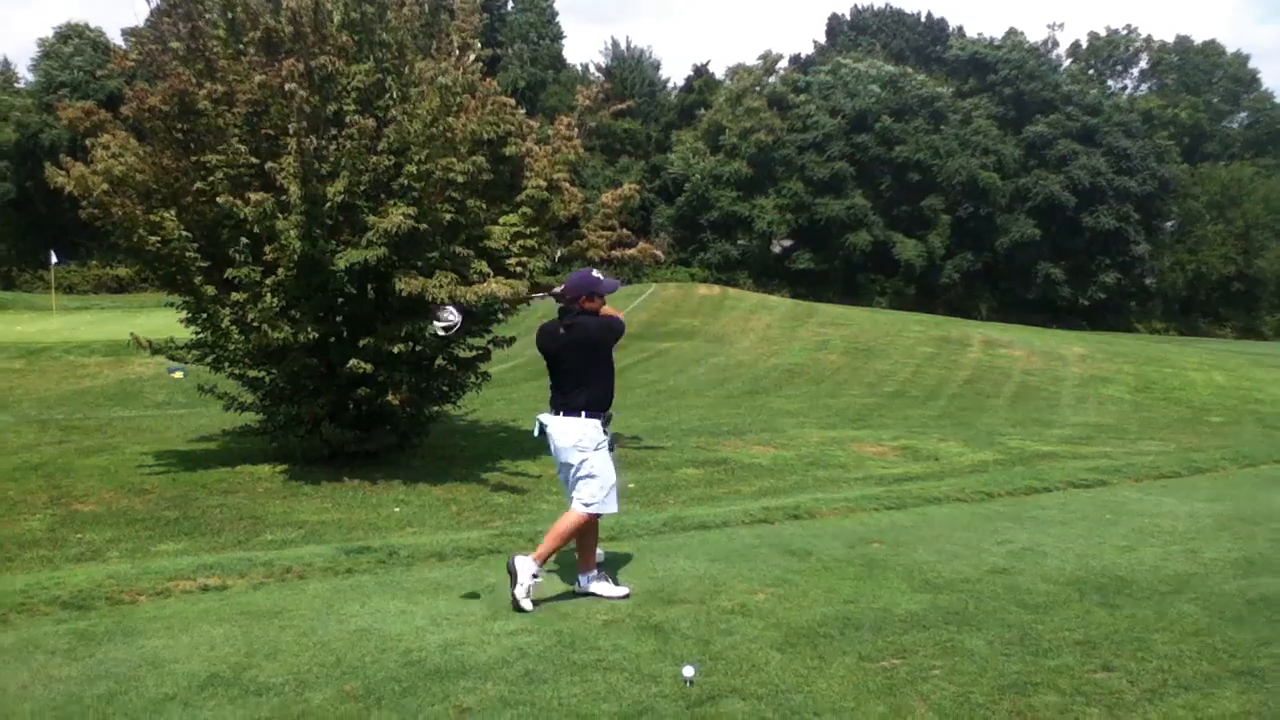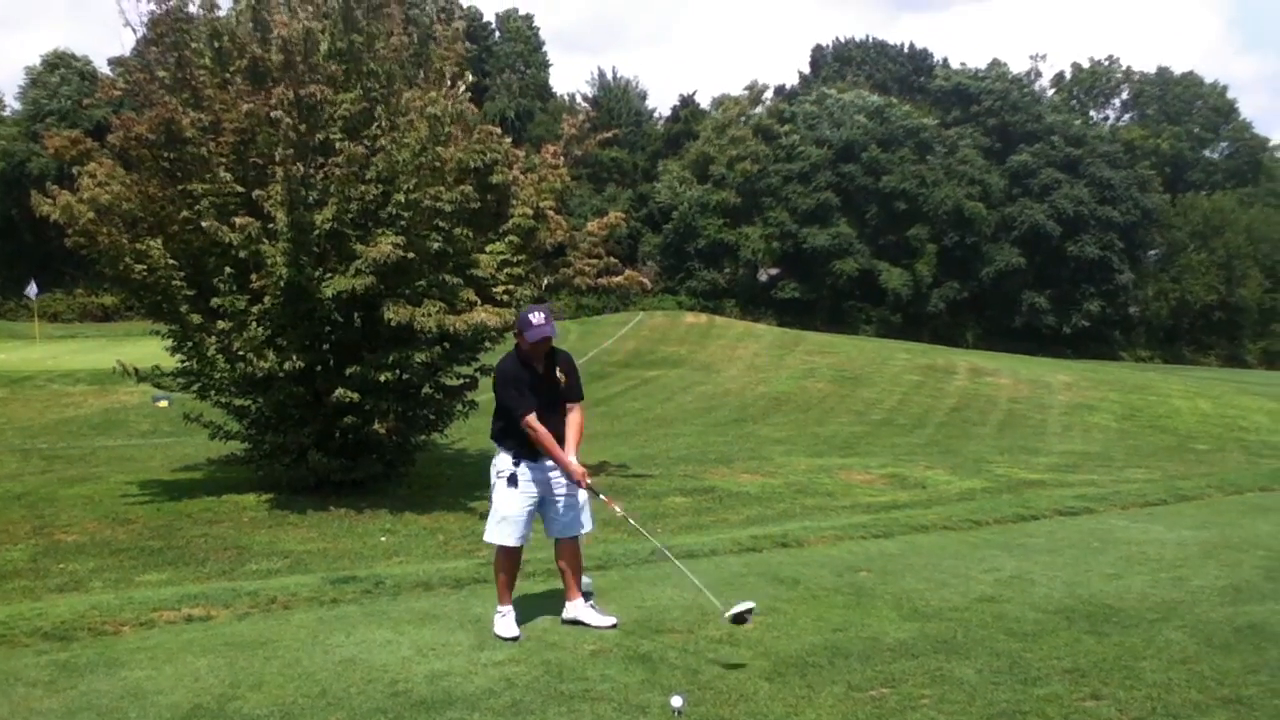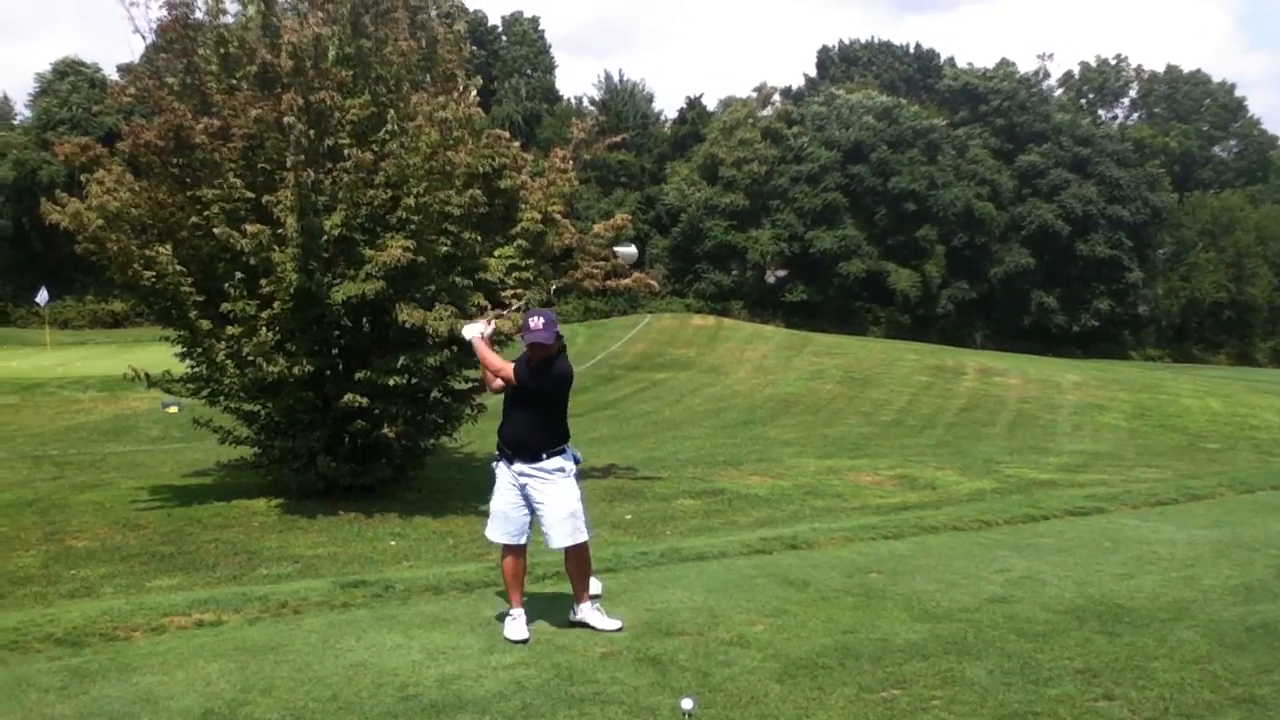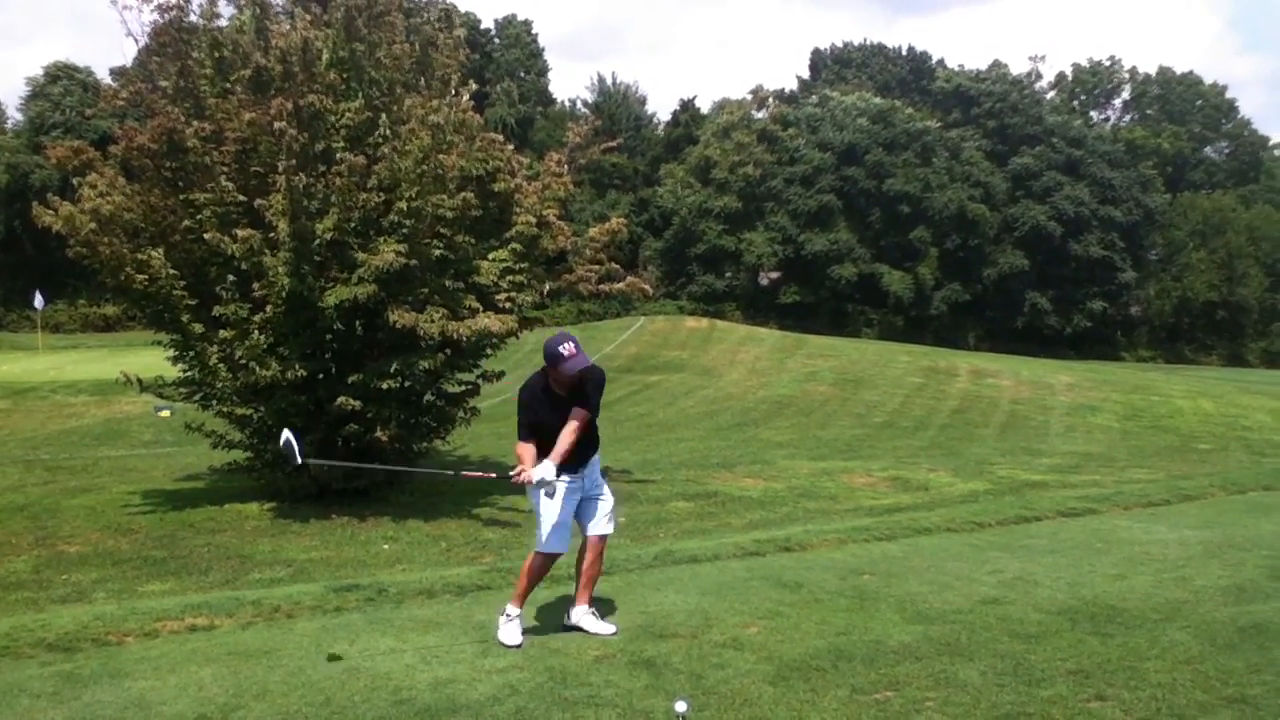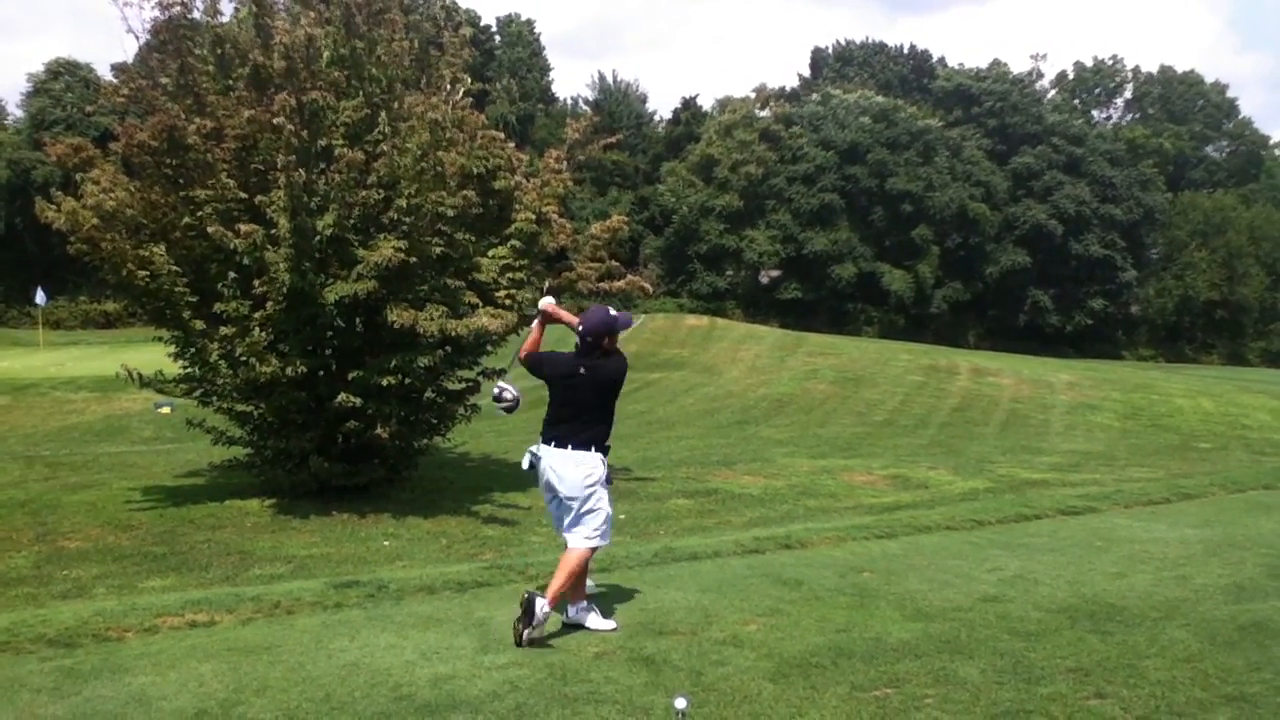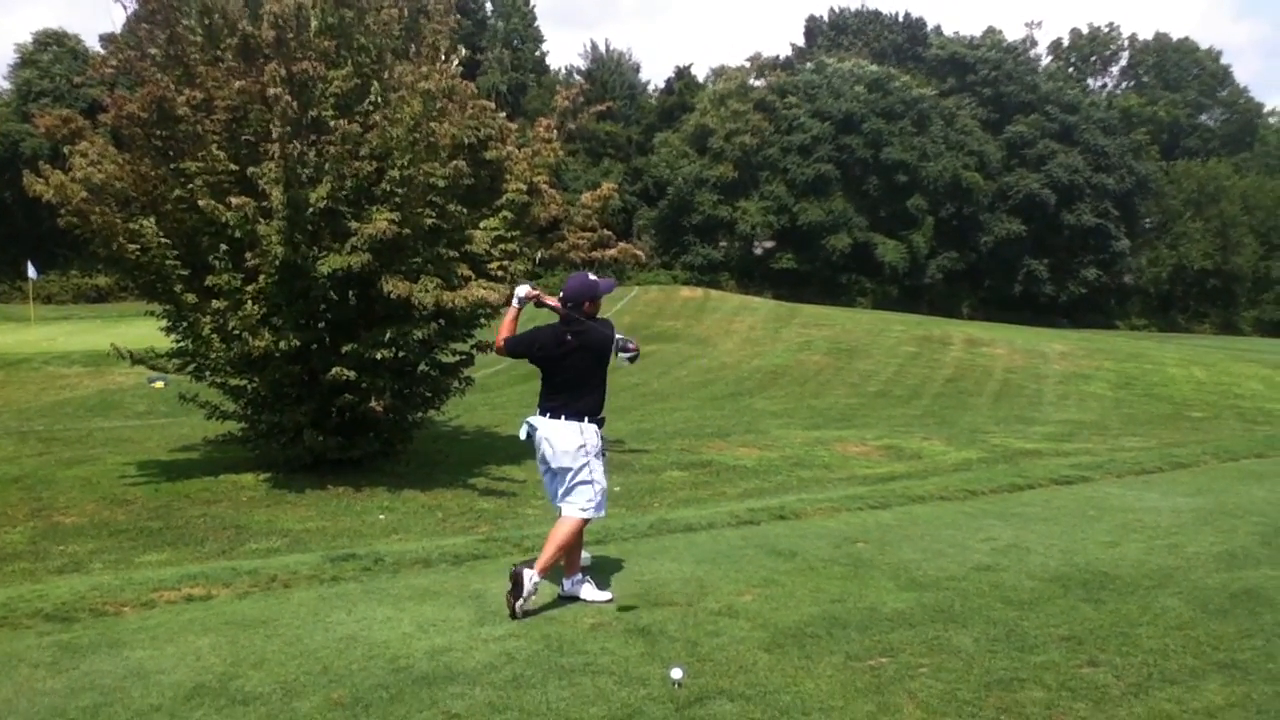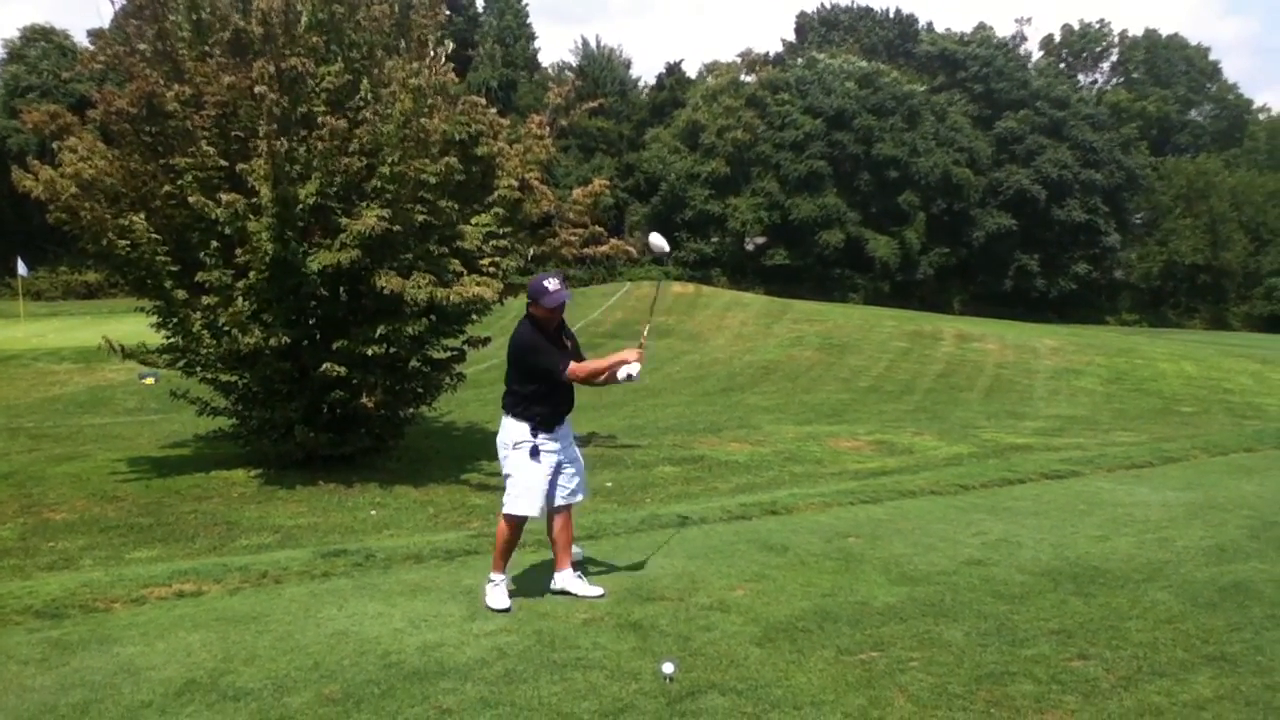
dt=0.5s
person 1, frame 1
left shoulder: (549, 332)
right shoulder: (595, 328)
right elbow: (615, 319)
left wrist: (567, 298)
right wrist: (596, 306)
left hip: (564, 423)
right hip: (585, 428)
left knee: (589, 502)
right knee: (587, 504)
left ankle: (588, 574)
right ankle: (530, 564)
person 1, frame 2
left shoulder: (563, 361)
right shoulder: (507, 371)
left elbow: (573, 410)
right elbow: (531, 424)
left wrist: (571, 456)
right wrist: (566, 463)
left hip: (556, 461)
right hip: (516, 465)
left knee: (569, 533)
right knee: (509, 541)
left ankle: (574, 603)
right ankle: (504, 610)
person 1, frame 3
left shoulder: (556, 370)
right shoulder: (529, 359)
left elbow: (502, 370)
right elbow: (494, 384)
left wrist: (477, 339)
right wrist: (485, 340)
left hip: (549, 468)
right hip: (510, 465)
left knee: (573, 539)
right knee: (511, 542)
left ankle: (584, 606)
right ankle: (516, 613)
person 1, frame 4
left shoulder: (593, 377)
right shoulder: (532, 393)
left elbow: (574, 426)
right elbow: (526, 441)
left wrist: (551, 463)
right wrist: (532, 469)
left hip: (586, 467)
right hip: (555, 476)
left knee: (596, 538)
right knee: (550, 547)
left ankle: (580, 610)
right ankle: (512, 613)
person 1, frame 5
left shoulder: (558, 364)
right shoulder: (616, 367)
left elbow: (526, 354)
right elbow: (605, 346)
left wrist: (543, 318)
right wrist: (560, 314)
left hip: (550, 457)
right hip: (584, 463)
left knee: (578, 536)
right knee: (585, 541)
left ankle: (577, 605)
right ankle: (544, 603)
person 1, frame 6
left shoulder: (545, 336)
right shoulder: (602, 333)
left elbow: (501, 345)
right elbow: (585, 320)
left wrist: (517, 303)
right wrist: (545, 299)
left hip: (547, 429)
right hip: (579, 433)
left knee: (572, 507)
right knee: (578, 511)
left ankle: (573, 579)
right ankle: (534, 573)
person 1, frame 7
left shoulder: (559, 329)
right shoulder: (525, 338)
left elbow: (579, 371)
right elbow: (575, 373)
left wrist: (615, 373)
right wrist: (622, 357)
left hip: (559, 430)
right hip: (526, 434)
left knee: (562, 504)
right knee: (520, 509)
left ankle: (564, 574)
right ankle: (497, 579)
